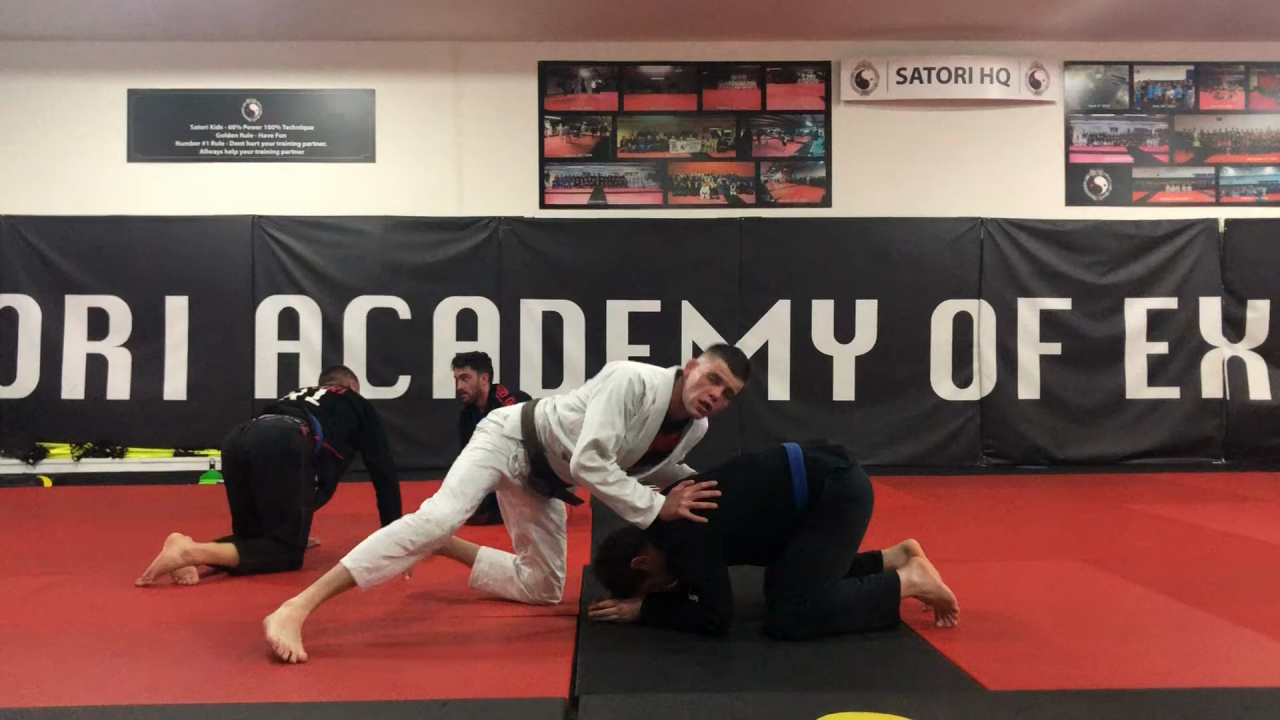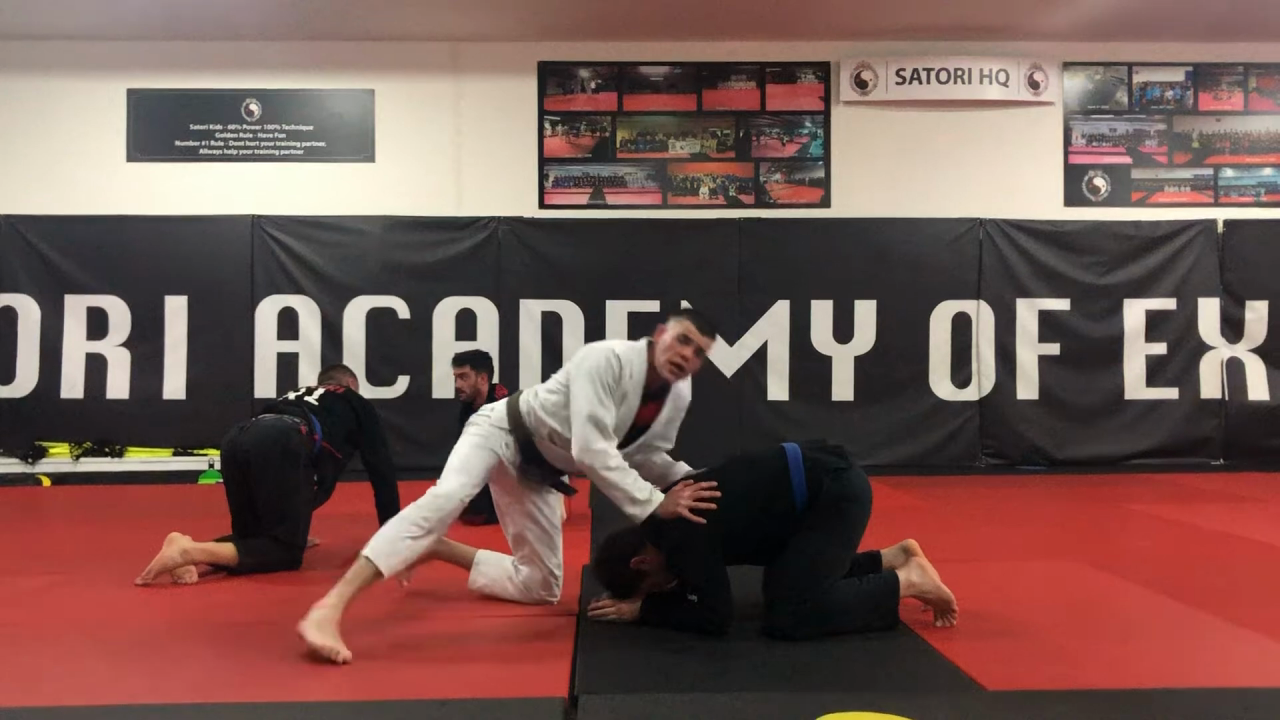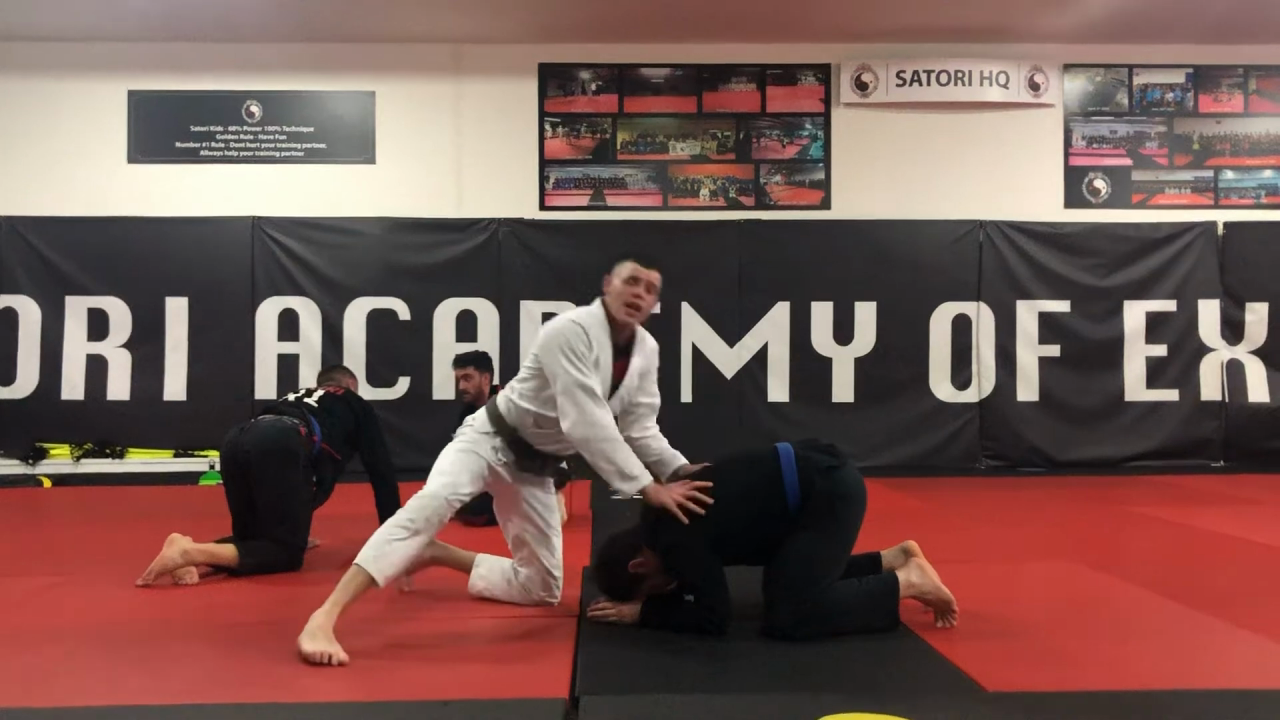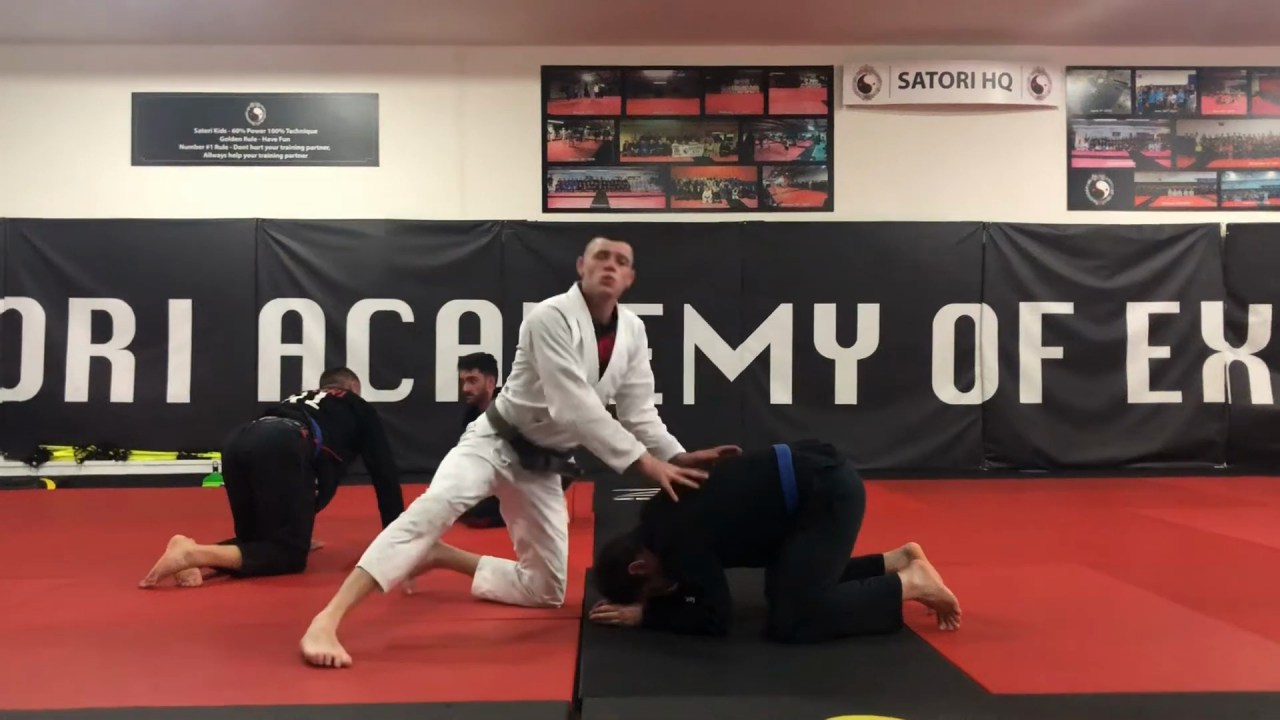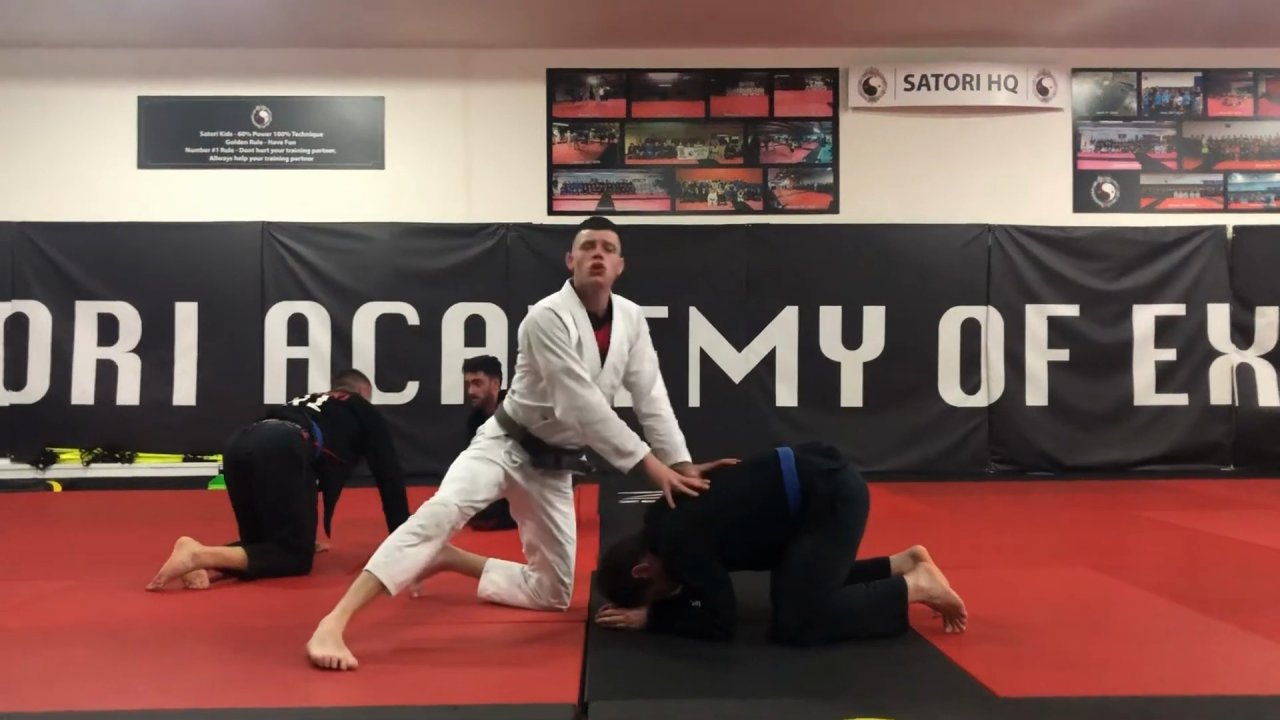
dt=0.2s
person 1, frame 1
left shoulder: (695, 427)
right shoulder: (631, 381)
left elbow: (651, 465)
right elbow: (590, 463)
left wrist: (692, 486)
right wrist: (657, 509)
left hip: (543, 476)
right hip: (512, 440)
left knee: (544, 589)
right knee: (441, 516)
left ankle: (441, 545)
right ankle: (296, 609)
person 1, frame 2
left shoulder: (678, 397)
right shoulder: (608, 358)
left elbow: (643, 454)
right elbow: (592, 450)
left wrist: (685, 480)
right wrist: (657, 504)
left hip: (539, 469)
right hip: (503, 432)
left knee: (542, 587)
right knee: (449, 496)
left ankle: (435, 548)
right ankle: (330, 608)
person 1, frame 3
left shoulder: (646, 352)
right shoulder: (570, 330)
left elbow: (638, 430)
right elbow: (586, 423)
left wrist: (681, 472)
right wrist: (647, 487)
left hip: (533, 466)
right hip: (491, 437)
left knee: (542, 588)
right knee: (437, 499)
left ankle: (435, 554)
right ankle: (325, 617)
person 1, frame 4
left shoulder: (633, 330)
right shoulder: (551, 317)
left elbow: (639, 411)
right elbow: (575, 406)
left wrist: (679, 457)
right wrist: (644, 462)
left hip: (542, 464)
right hip: (496, 441)
left knee: (547, 590)
right knee: (439, 504)
left ankle: (439, 556)
right ankle: (329, 619)
person 1, frame 5
left shoulder: (631, 318)
right shoulder: (548, 317)
left elbow: (651, 397)
right elbow: (581, 406)
left wrist: (681, 463)
right wrist: (649, 463)
left hip: (554, 465)
right hip: (506, 444)
left knee: (553, 593)
right knee: (446, 509)
left ankle: (447, 559)
right ankle: (334, 623)
person 2, frame 1
left shoulder: (682, 535)
right shoulder: (667, 516)
left elbow: (715, 617)
right elbow: (697, 585)
left wrist: (642, 608)
right wrist: (648, 597)
left hip: (838, 492)
right hip: (825, 480)
left knee: (788, 617)
right knee: (784, 584)
left ankle: (909, 580)
right ankle: (897, 557)
person 2, frame 2
left shoulder: (681, 536)
right shoulder: (666, 517)
left elbow: (715, 617)
right elbow: (700, 585)
left wrist: (641, 608)
right wrist: (635, 596)
left hip: (836, 492)
right hip: (823, 481)
left knee: (787, 617)
right knee: (784, 583)
left ankle: (907, 580)
right ankle: (895, 558)
person 2, frame 3
left shoulder: (676, 536)
right shoulder: (661, 520)
left elbow: (713, 617)
right elbow: (699, 587)
left wrist: (640, 610)
right wrist: (635, 596)
left hip: (830, 490)
right hip: (818, 479)
left knee: (787, 617)
right knee: (783, 585)
left ankle: (908, 582)
right ankle: (896, 558)
person 2, frame 4
left shoulder: (675, 537)
right shoulder: (661, 520)
left elbow: (715, 618)
right elbow: (699, 588)
left wrist: (643, 612)
right wrist: (644, 600)
left hip: (828, 491)
right hip: (817, 479)
left knee: (790, 619)
right knee: (786, 586)
left ankle: (909, 583)
right ankle: (898, 560)
person 2, frame 5
left shoulder: (678, 542)
right shoulder: (665, 524)
left elbow: (720, 622)
right elbow: (706, 592)
left wrist: (648, 616)
right wrist: (650, 604)
left hip: (832, 493)
right hip: (820, 482)
left knee: (795, 622)
right knee: (793, 588)
left ankle: (915, 585)
right ankle: (904, 563)
person 3, frame 1
left shoulder: (298, 397)
right shoulder: (359, 406)
right elbow: (383, 469)
left wrist: (295, 531)
left hip: (237, 440)
right hip: (281, 448)
left knee: (254, 535)
right knee: (286, 551)
left ankle: (194, 555)
right ankle: (190, 551)
person 3, frame 2
left shoulder: (297, 397)
right shoulder: (358, 405)
right elbow: (381, 468)
left wrist: (293, 530)
left hip: (237, 440)
right hip: (281, 447)
left knee: (254, 535)
right knee: (286, 551)
left ankle: (192, 554)
right ankle: (191, 551)
person 3, frame 3
left shoulder: (296, 397)
right shoulder: (357, 407)
right elbow: (381, 469)
left wrist: (294, 532)
left hip: (236, 441)
right hip: (280, 449)
left knee: (256, 536)
right knee: (286, 553)
left ankle: (194, 556)
right ankle: (191, 553)
person 3, frame 4
left shoulder: (299, 400)
right shoulder: (360, 409)
right elbow: (384, 472)
left wrist: (298, 532)
left hip: (238, 442)
right hip: (280, 450)
left knee: (257, 538)
right knee: (289, 554)
left ankle: (197, 558)
right ankle: (194, 554)
person 3, frame 5
left shoulder: (307, 403)
right shoulder: (365, 412)
right elbow: (389, 475)
left wrist: (304, 535)
left hip: (239, 444)
right hip: (282, 452)
left knee: (262, 540)
right knee: (295, 556)
left ankle: (206, 562)
right ankle: (199, 555)
